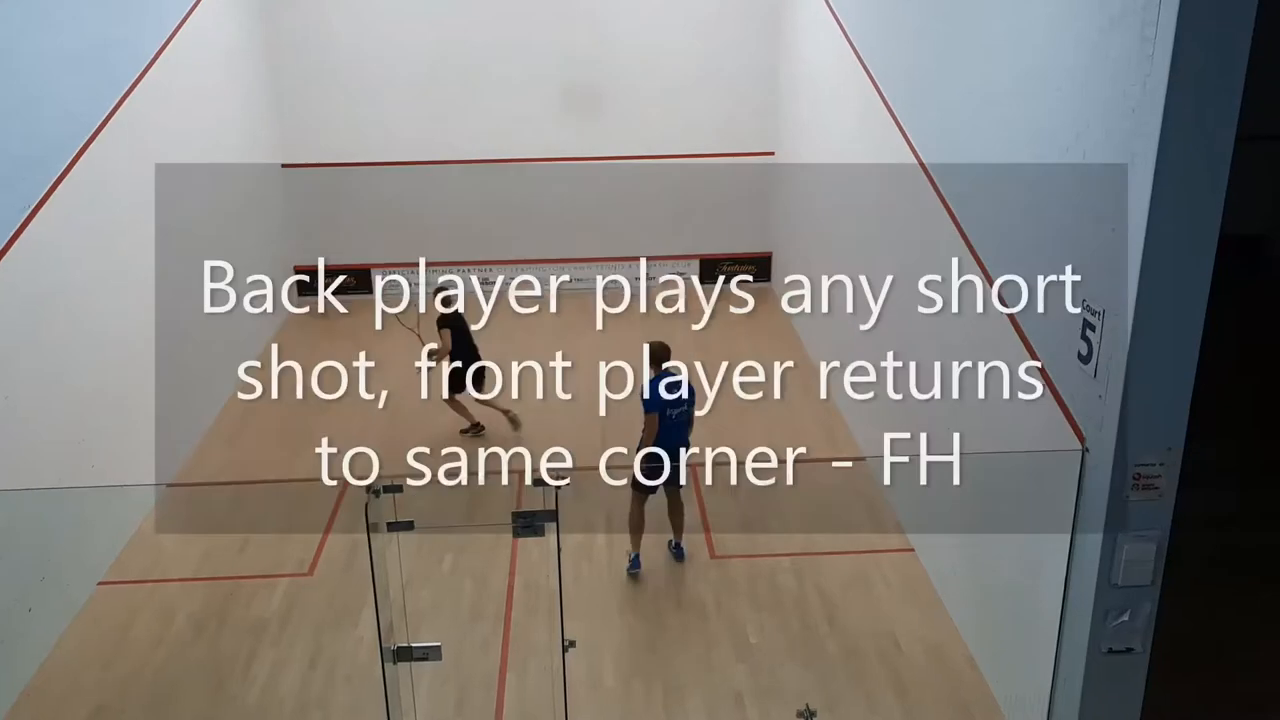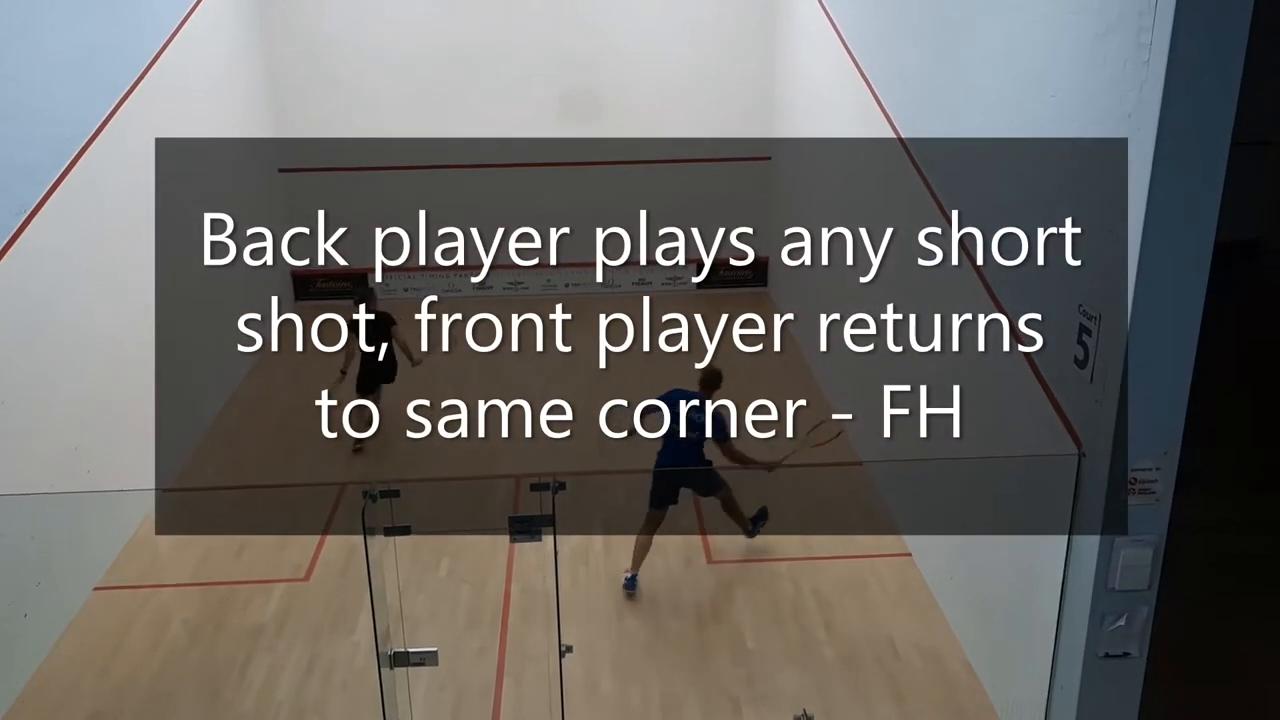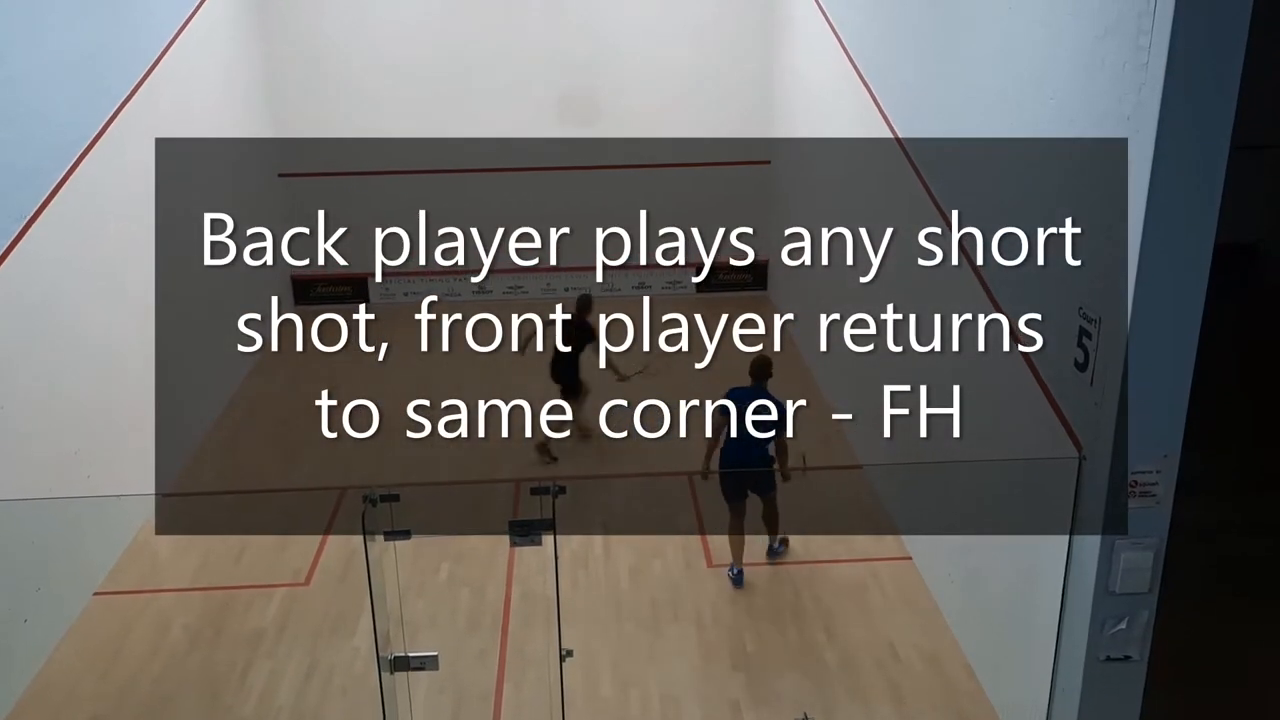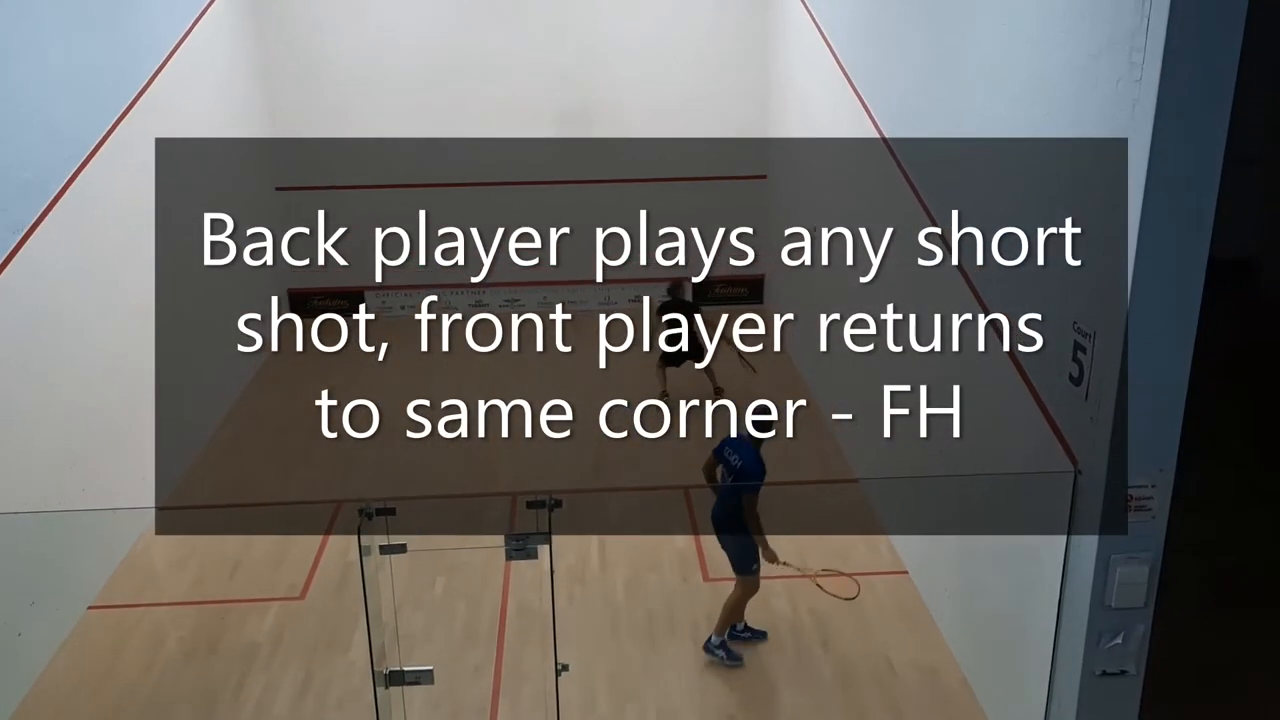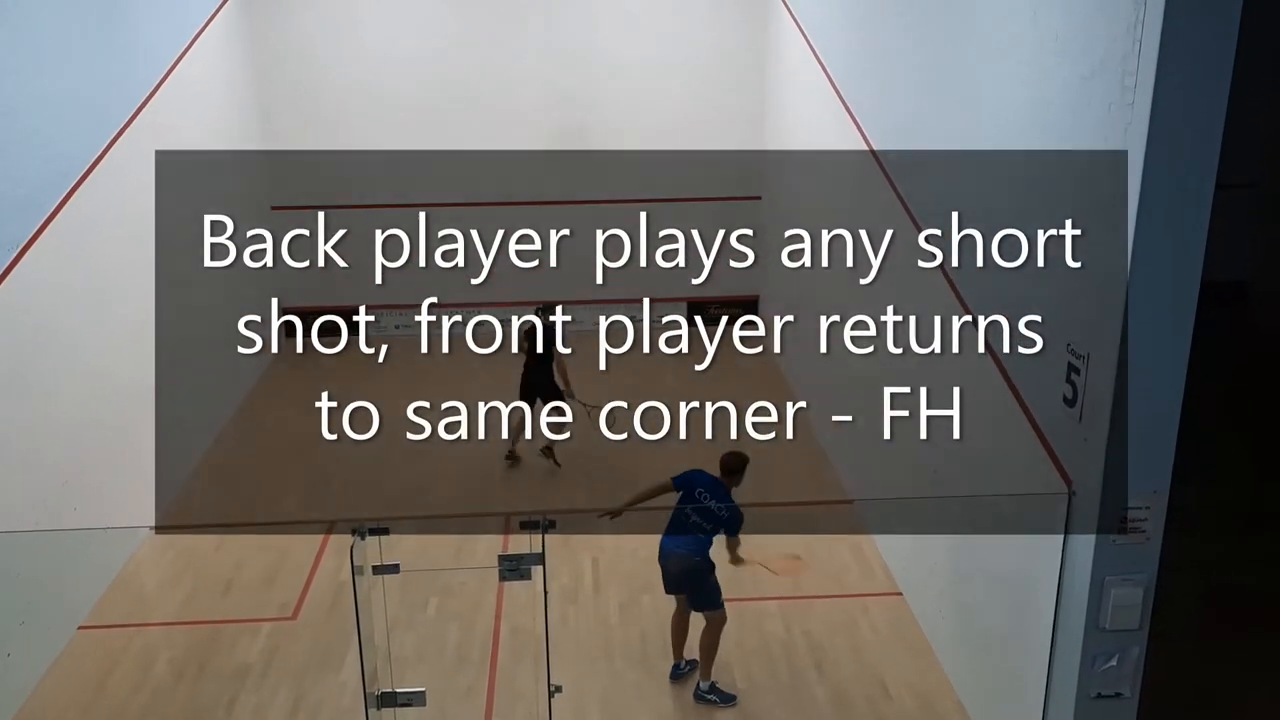
dt=1s
person 1, frame 1
left shoulder: (652, 387)
right shoulder: (685, 384)
left elbow: (651, 427)
right elbow: (690, 419)
left wrist: (641, 459)
left hip: (655, 453)
right hip: (678, 450)
left knee: (637, 501)
right knee: (674, 497)
left ankle: (634, 557)
right ankle: (677, 545)
person 1, frame 2
left shoulder: (676, 396)
right shoulder: (714, 417)
left elbow: (646, 411)
right elbow: (731, 455)
right wrist: (761, 465)
left hip: (664, 466)
right hip: (694, 468)
left knee: (651, 523)
right knee: (725, 494)
left ankle: (631, 577)
right ankle: (748, 527)
person 1, frame 3
left shoulder: (734, 396)
right shoulder: (776, 407)
left elbow: (717, 429)
right elbow: (780, 444)
left wrist: (707, 461)
right wrist: (784, 469)
left hip: (729, 464)
right hip: (758, 464)
left knee: (737, 514)
right knee: (769, 500)
left ankle: (737, 570)
right ankle: (774, 545)
person 1, frame 4
left shoulder: (730, 442)
right shoulder: (755, 465)
left elbow: (707, 468)
right elbow: (750, 511)
right wrist: (765, 546)
left hip: (721, 517)
right hip: (733, 525)
left knee: (748, 574)
right knee: (748, 585)
left ankle: (737, 626)
right ankle: (716, 641)
person 1, frame 5
left shoulder: (696, 478)
right shoulder: (733, 513)
left elbow: (656, 490)
right elbow: (733, 548)
left wrist: (621, 508)
right wrist: (736, 558)
left hip: (667, 551)
right hip: (693, 562)
left knee: (683, 607)
right knee: (716, 620)
left ankle: (679, 665)
right ankle: (704, 687)
